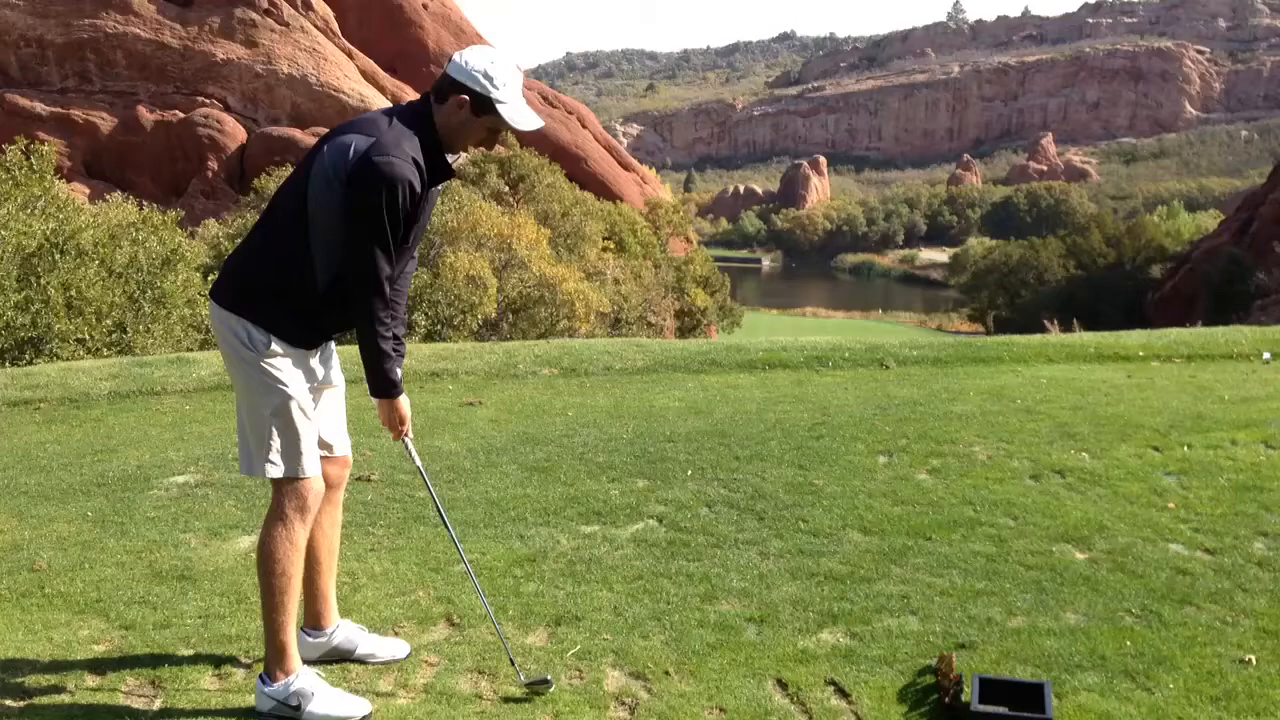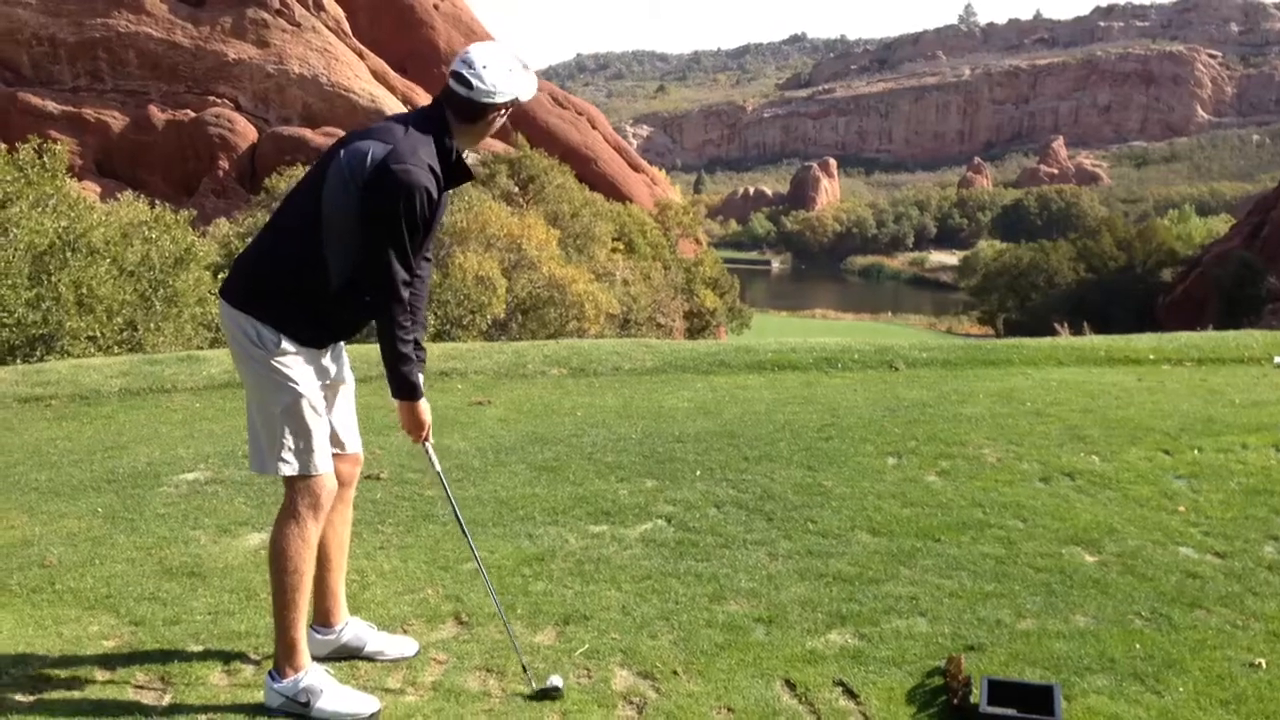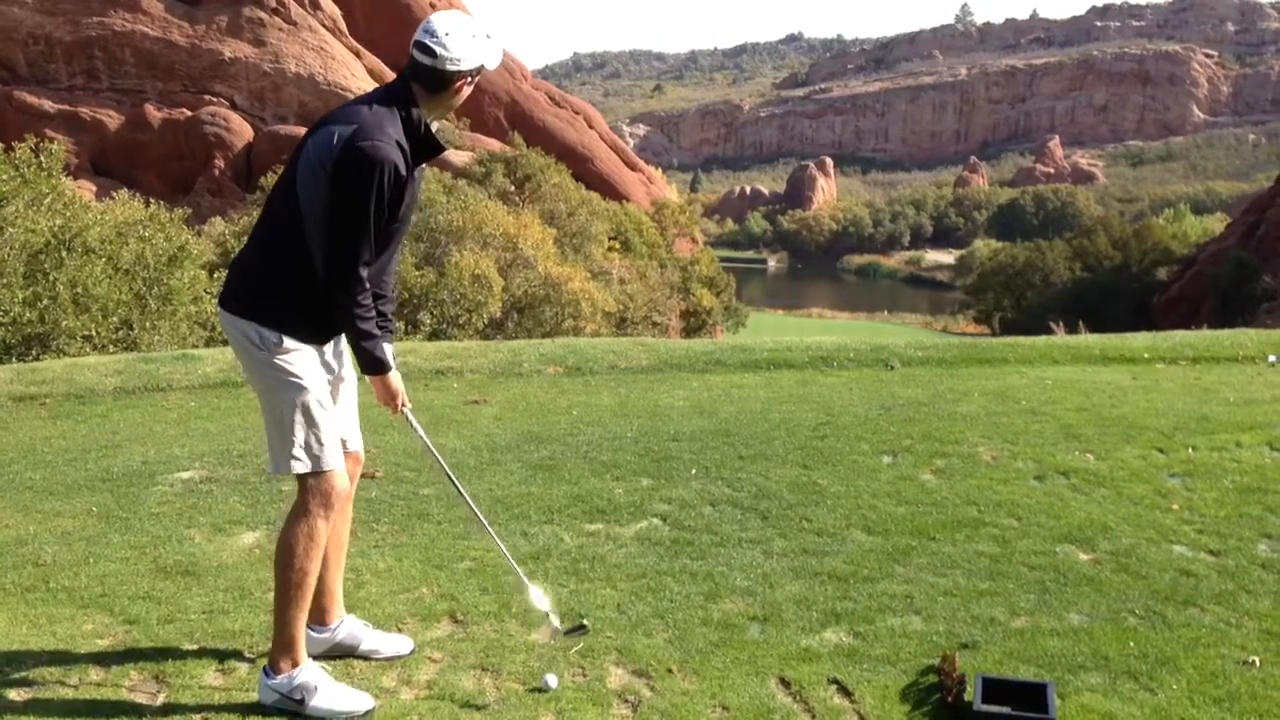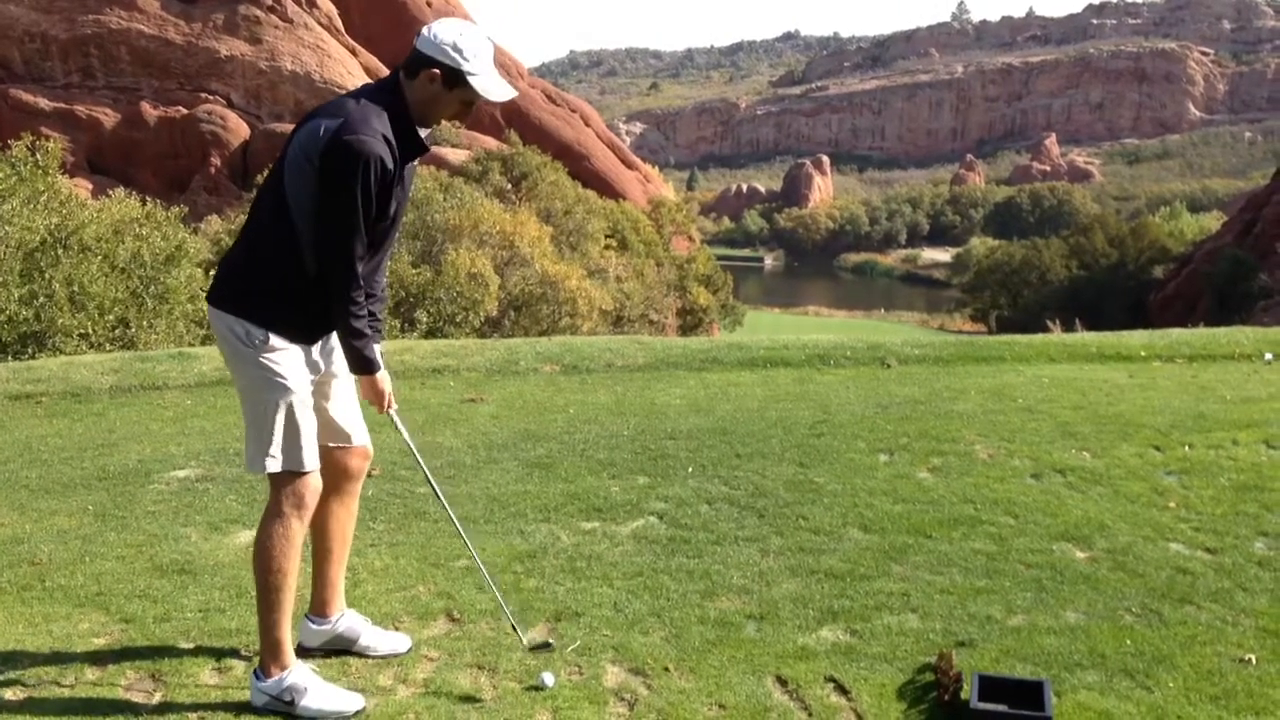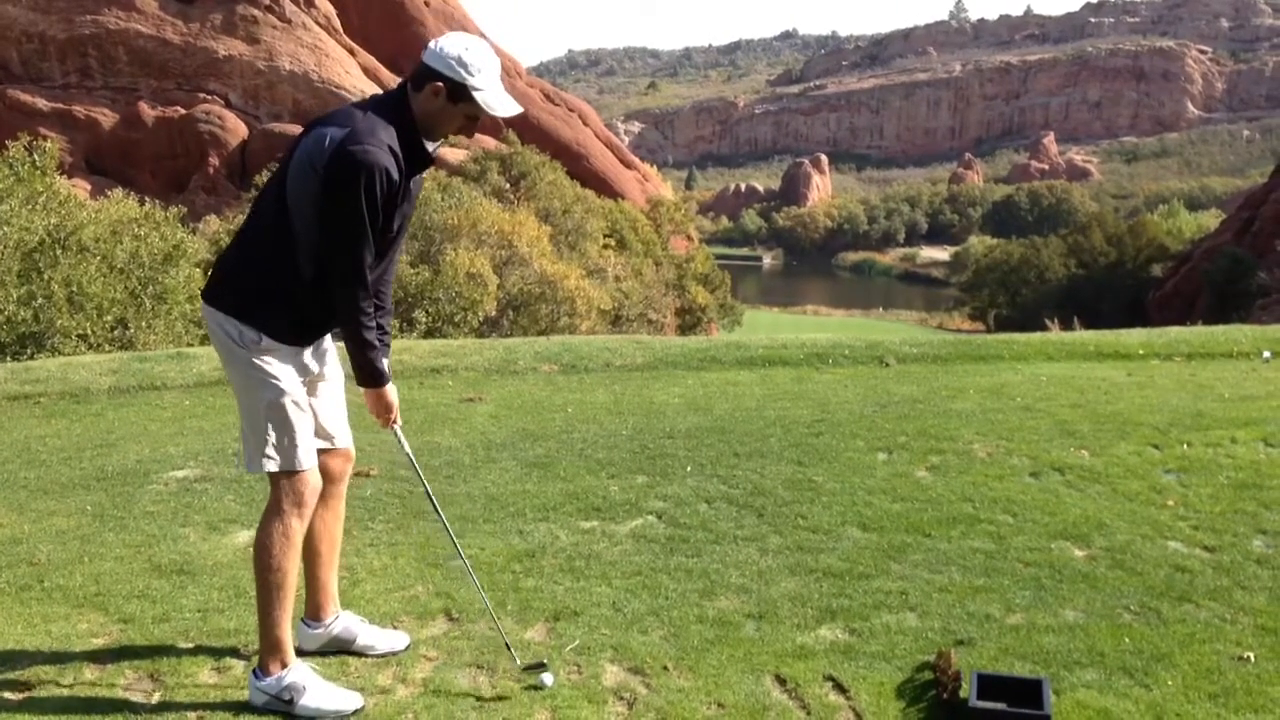
dt=0.7s
person 1, frame 1
left shoulder: (414, 151)
right shoulder: (388, 161)
left elbow: (392, 274)
right elbow: (370, 283)
left wrist: (392, 370)
right wrist: (388, 387)
left hip: (306, 322)
right hip: (265, 323)
left knee: (333, 470)
right knee: (300, 491)
left ankle: (322, 628)
person 1, frame 2
left shoulder: (425, 151)
right shoulder: (407, 171)
left elbow: (411, 274)
right elbow: (388, 287)
left wrist: (415, 374)
right wrist: (408, 392)
left hip: (313, 322)
right hip: (275, 323)
left knee: (343, 468)
right knee: (311, 489)
left ankle: (330, 625)
person 1, frame 3
left shoulder: (395, 130)
right shoulder: (373, 146)
left elbow: (371, 259)
right elbow: (345, 271)
left wrist: (382, 346)
right wrist: (378, 363)
left hip: (315, 319)
right hip: (275, 321)
left knee: (345, 468)
right knee: (325, 487)
left ankle: (327, 624)
person 1, frame 4
left shoulder: (392, 132)
right shoulder: (359, 140)
left elbow: (366, 258)
right elbow: (340, 267)
left wrist: (370, 348)
right wrist: (368, 364)
left hip: (308, 318)
right hip: (263, 319)
left knee: (350, 459)
right knee: (298, 487)
left ankle: (326, 616)
person 1, frame 5
left shoulder: (400, 143)
right shoulder: (364, 152)
left elbow: (375, 267)
right elbow: (349, 276)
left wrist: (378, 361)
right wrist: (374, 376)
left hip: (303, 321)
right hip: (257, 322)
left knee: (334, 463)
right knee: (296, 487)
left ankle: (322, 619)
